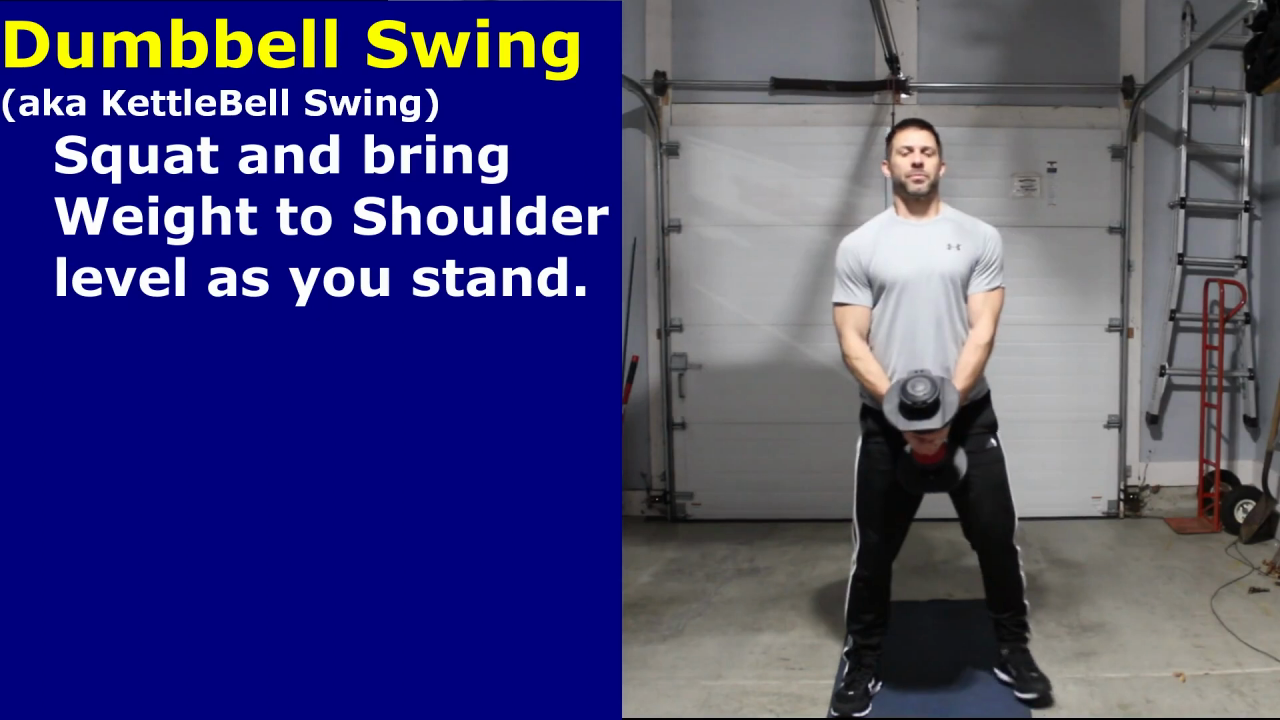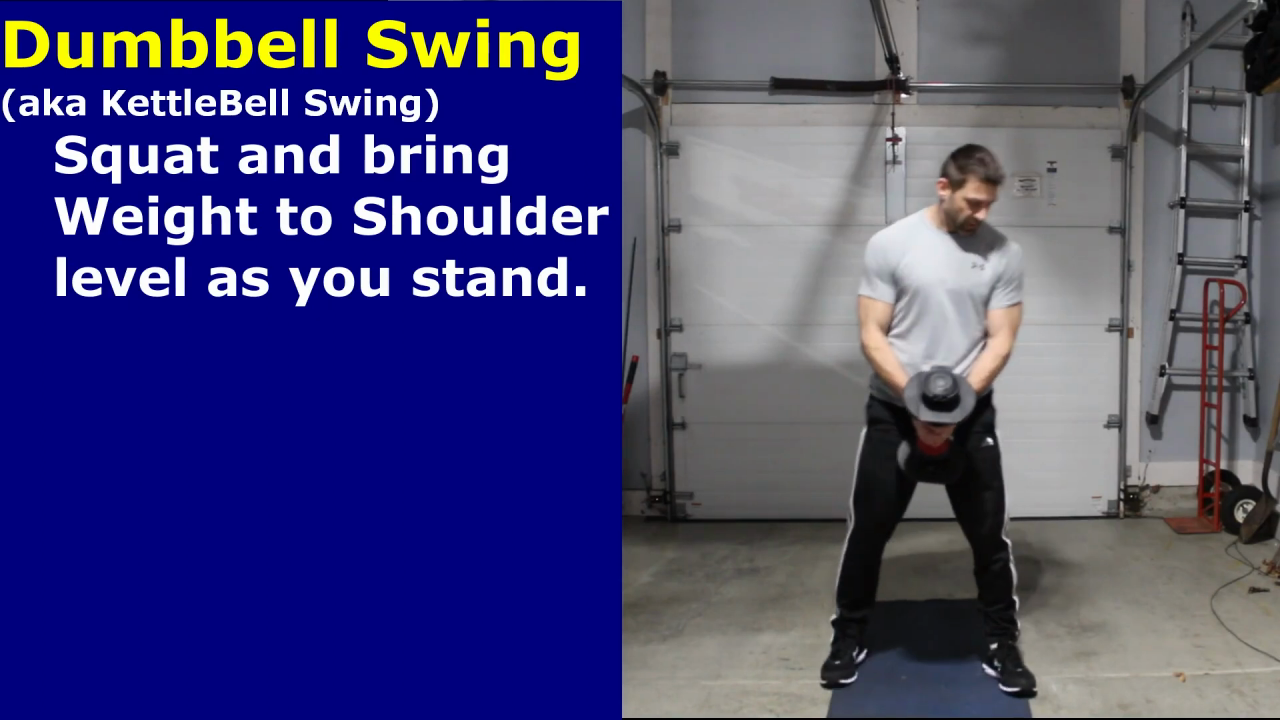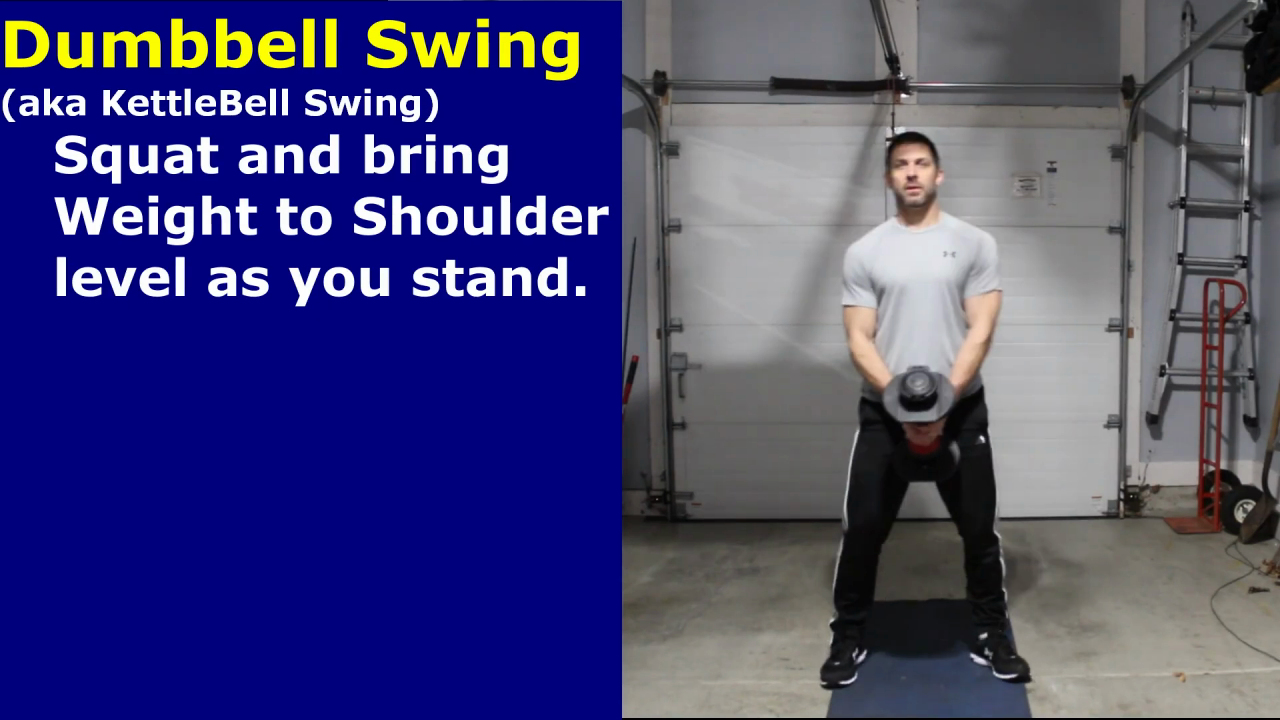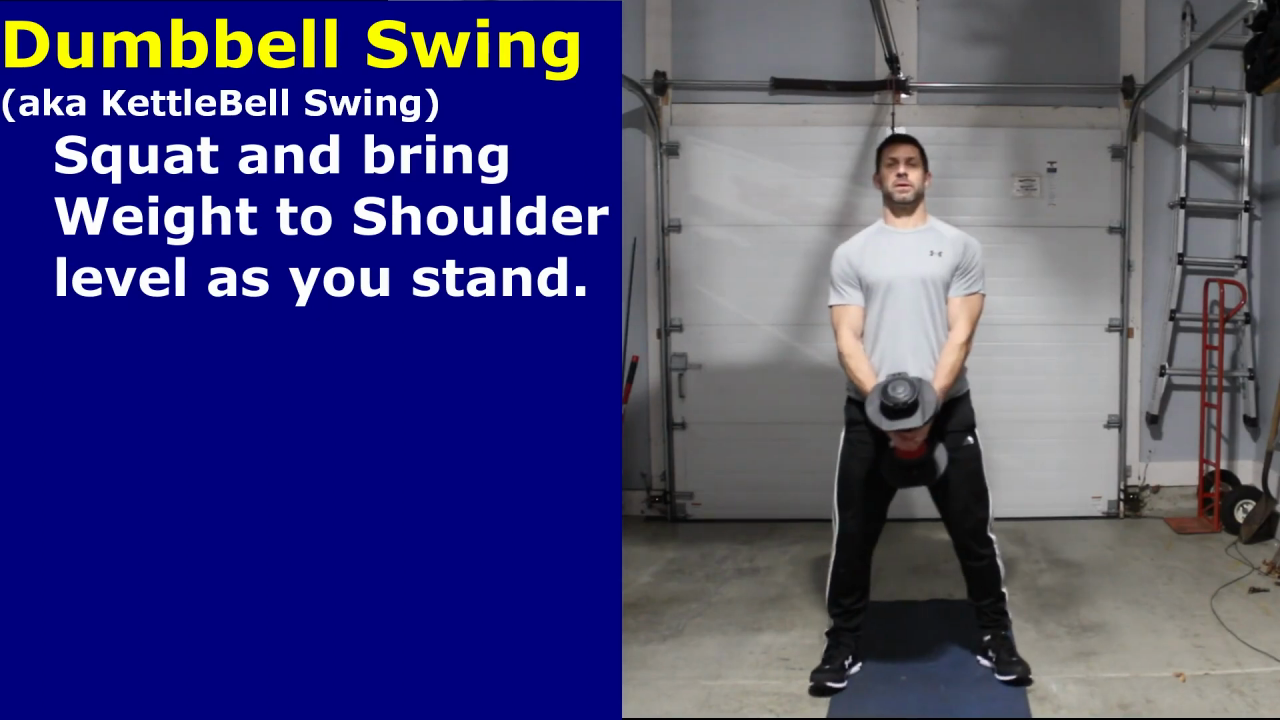
dt=0.7s
person 1, frame 1
left shoulder: (979, 237)
right shoulder: (858, 246)
left elbow: (983, 331)
right elbow: (852, 341)
left hip: (968, 415)
right hip: (886, 420)
left knee: (996, 539)
right knee: (874, 550)
left ankle: (1013, 651)
right ankle: (862, 663)
person 1, frame 2
left shoulder: (1004, 253)
right shoulder: (890, 243)
left elbow: (1001, 341)
right elbow: (872, 333)
left hip: (970, 412)
right hip: (893, 409)
left knee: (989, 534)
right knee: (868, 530)
left ankle: (1001, 646)
right ankle: (849, 636)
person 1, frame 3
left shoulder: (975, 243)
right shoulder: (863, 253)
left elbow: (982, 331)
right elbow: (860, 340)
left hip: (961, 410)
right hip: (882, 412)
left knee: (979, 530)
right knee: (863, 528)
left ankle: (990, 636)
right ankle: (849, 639)
person 1, frame 4
left shoulder: (961, 247)
right shoulder: (851, 253)
left elbow: (961, 335)
right elbow: (848, 339)
left hip: (947, 410)
right hip: (869, 412)
left knee: (972, 529)
right knee: (854, 533)
left ankle: (995, 636)
right ankle: (843, 643)
